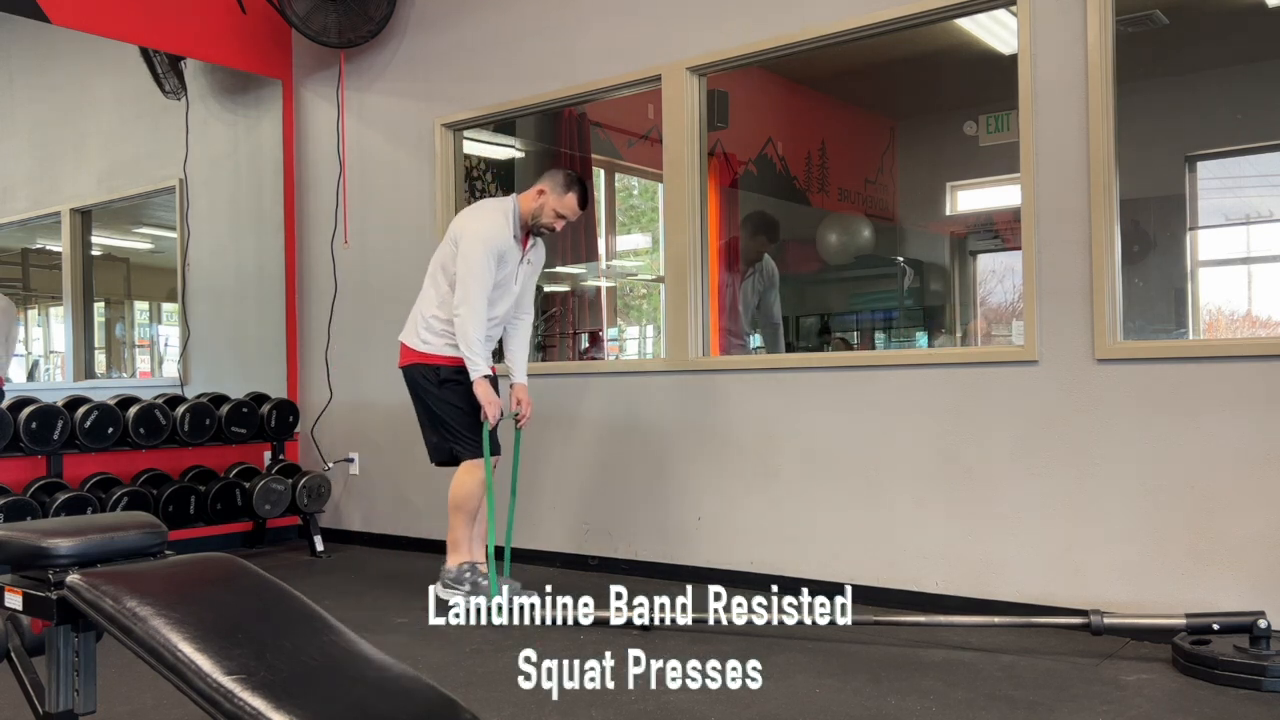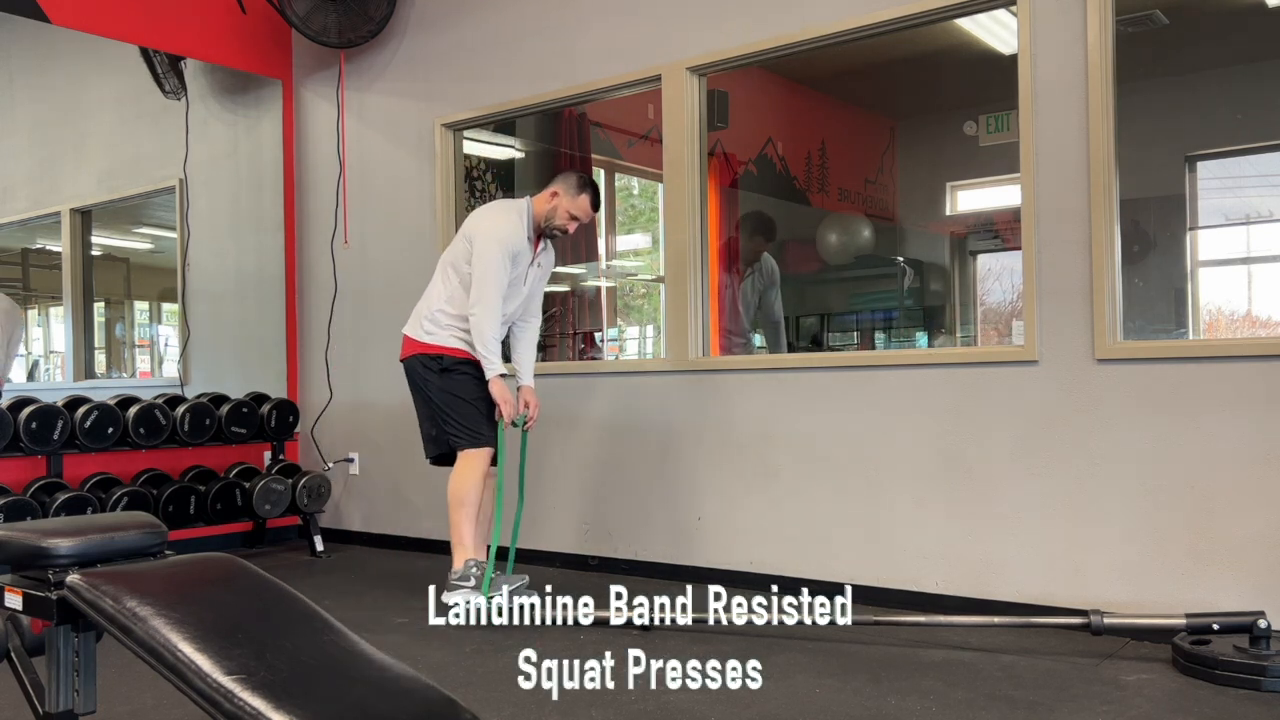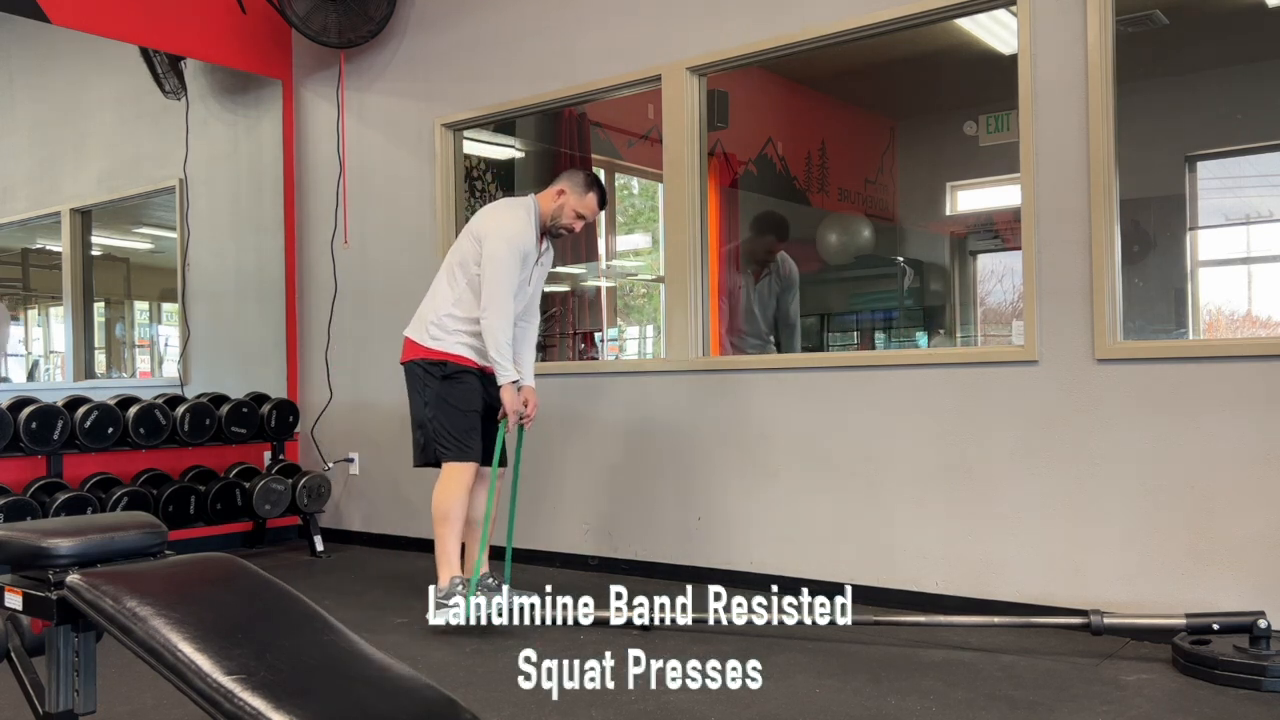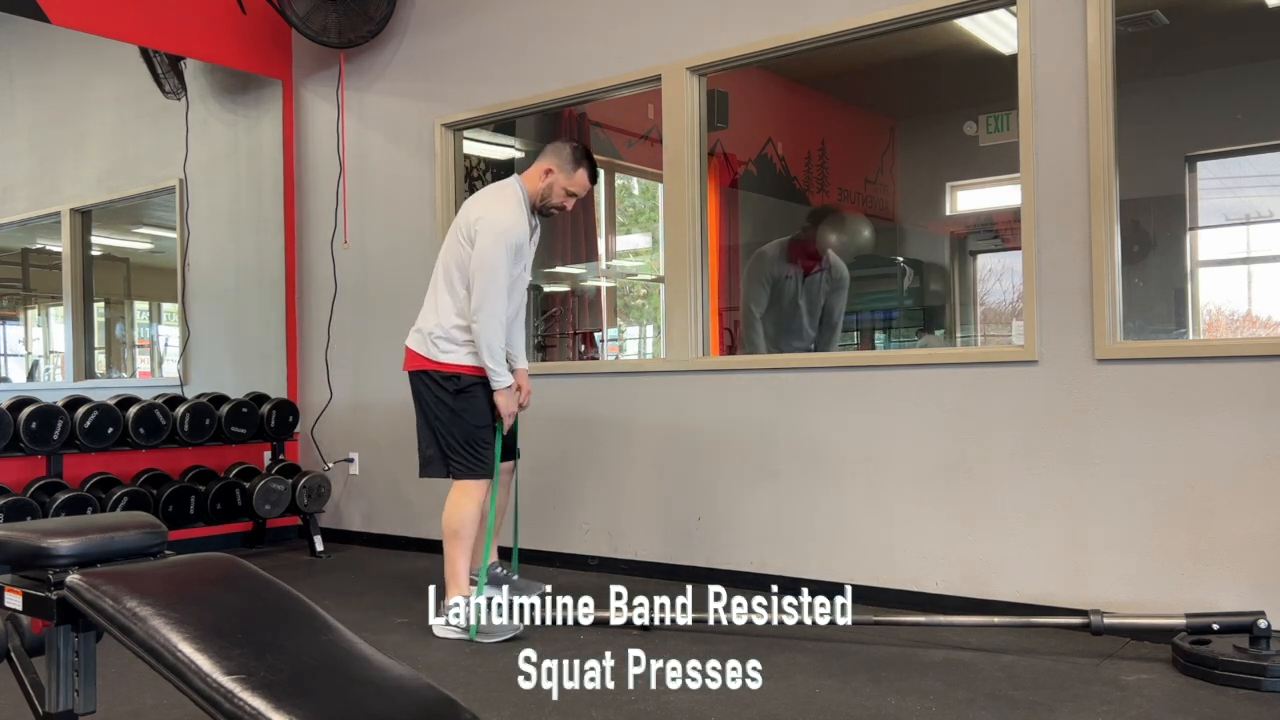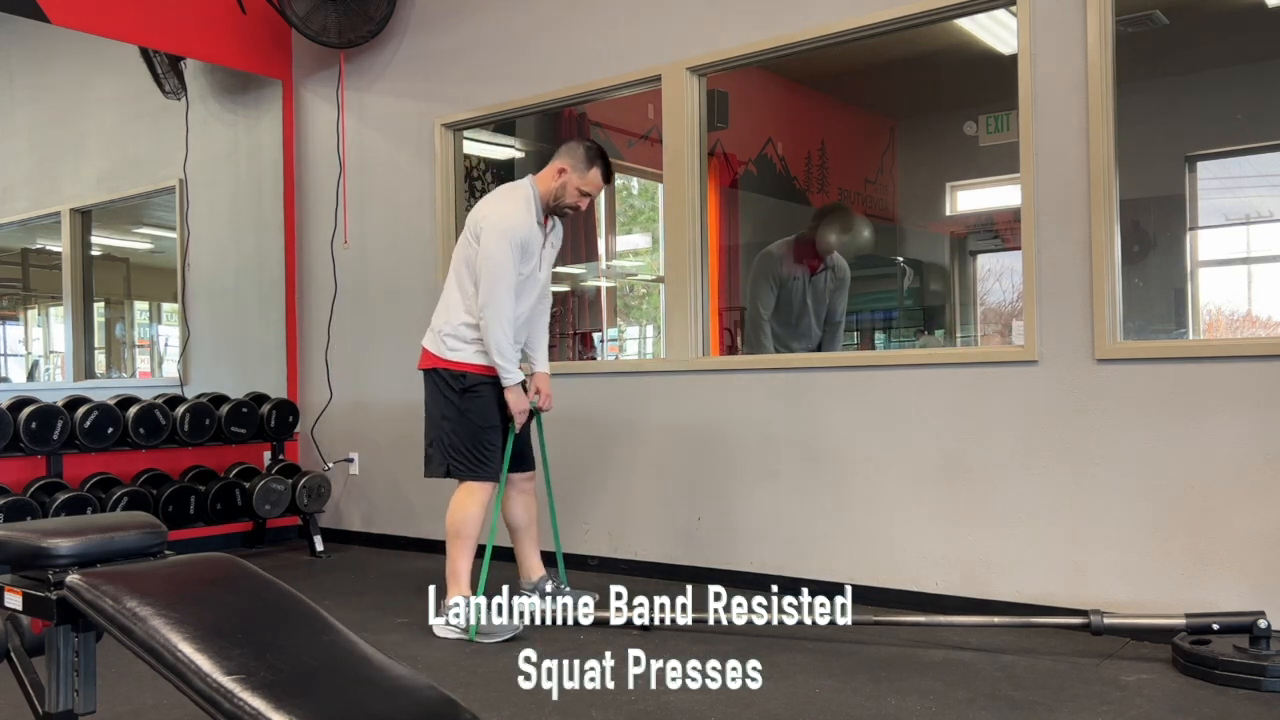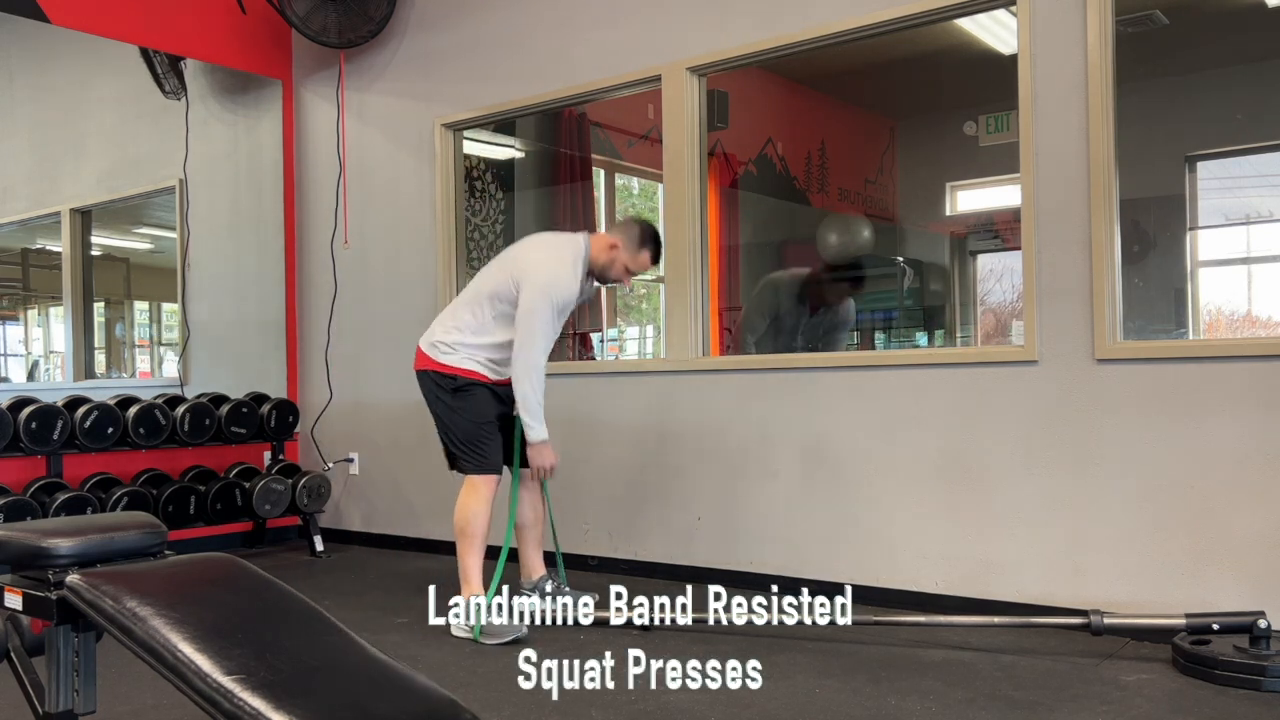
dt=0.4s
person 1, frame 1
left shoulder: (536, 249)
right shoulder: (485, 225)
left elbow: (519, 318)
right elbow: (468, 307)
left wrist: (519, 380)
right wrist: (481, 378)
left hip: (471, 361)
right hip: (434, 353)
left knee: (481, 460)
right knee: (477, 456)
left ankle: (476, 572)
right ankle: (456, 569)
person 1, frame 2
left shoulder: (545, 253)
right shoulder: (500, 223)
left elbow: (526, 320)
right elbow: (484, 305)
left wrist: (526, 382)
right wrist: (497, 377)
left hip: (471, 355)
right hip: (436, 347)
left knee: (484, 460)
right knee: (476, 450)
left ankle: (475, 571)
right ankle: (464, 572)
person 1, frame 3
left shoulder: (544, 249)
right shoulder: (507, 223)
left elbow: (525, 319)
right elbow: (495, 308)
left wrist: (525, 381)
right wrist: (507, 381)
left hip: (475, 360)
right hip: (440, 352)
left knee: (484, 467)
right knee: (460, 463)
left ankle: (477, 578)
right ankle: (449, 589)
person 1, frame 4
left shoulder: (527, 218)
right shoulder: (500, 217)
right elbow: (485, 310)
left wrist: (519, 365)
right wrist: (501, 383)
left hip: (472, 360)
right hip: (447, 360)
left knee: (501, 464)
right knee: (473, 476)
left ankle: (484, 570)
right ankle: (456, 607)
person 1, frame 5
left shoulder: (551, 223)
right shoulder: (508, 215)
right elbow: (493, 308)
left wrist: (540, 369)
right wrist: (511, 382)
left hip: (496, 364)
right hip: (462, 363)
left knee: (522, 475)
right knee: (479, 479)
left ankle: (534, 581)
right ankle: (456, 608)
person 1, frame 6
left shoulder: (583, 271)
right shoulder: (553, 271)
right elbow: (527, 357)
left wrist: (533, 406)
right wrist: (538, 436)
left hip: (494, 368)
right hip: (451, 363)
left knee: (528, 473)
right knee: (484, 475)
left ankle: (536, 582)
right ankle: (471, 605)
